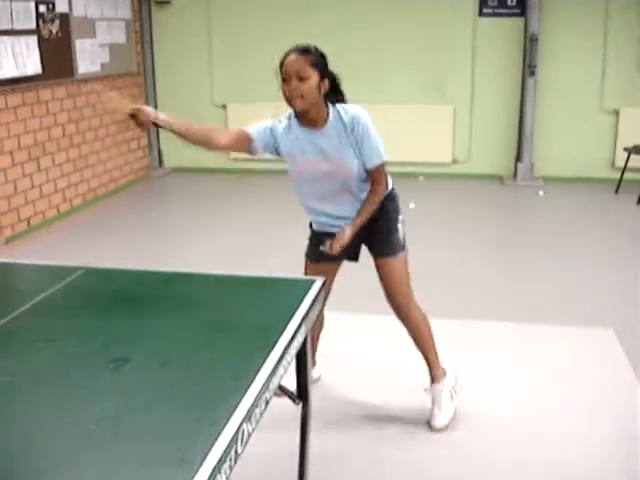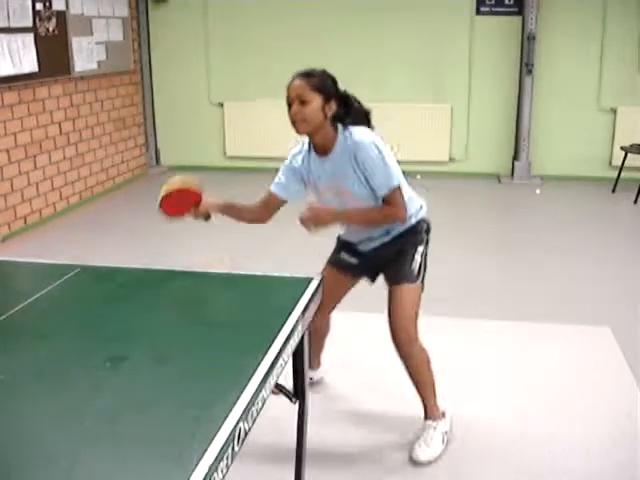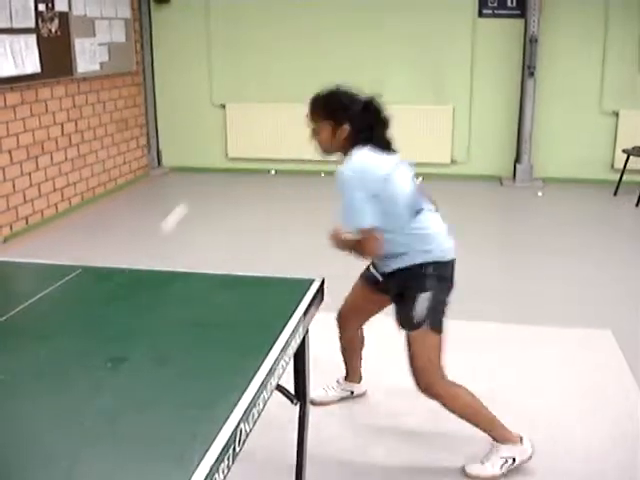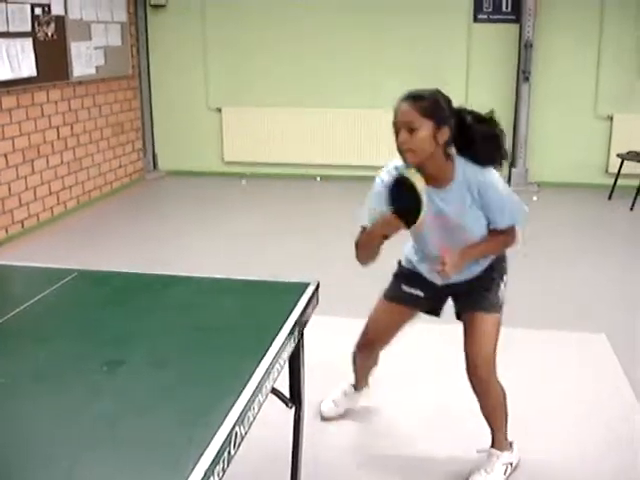
dt=0.5s
person 1, frame 1
left shoulder: (353, 119)
right shoulder: (280, 131)
left elbow: (379, 181)
right elbow: (222, 140)
left wrist: (352, 229)
right wrist: (161, 120)
left hip: (375, 213)
right hip: (325, 223)
left knee: (402, 304)
left ankle: (440, 380)
right ankle: (307, 368)
person 1, frame 2
left shoulder: (362, 144)
right shoulder: (300, 159)
left elbow: (392, 209)
right elbow: (262, 211)
left wrist: (330, 215)
right wrist: (218, 205)
left hip: (403, 234)
right hip: (358, 239)
left knee: (404, 338)
right knee: (318, 310)
left ankle: (435, 418)
right ankle: (311, 369)
person 1, frame 3
left shoulder: (352, 171)
right shoulder: (377, 155)
left elbow: (369, 247)
left wrist: (344, 243)
left hip: (422, 267)
right hip: (400, 259)
left knee: (429, 380)
right knee: (348, 317)
left ankle: (511, 443)
right ankle: (352, 382)
person 1, frame 4
left shoulder: (482, 178)
right shoulder: (393, 179)
left elbow: (508, 234)
right elbow: (363, 255)
left wrist: (463, 254)
right wrist: (381, 229)
left hip: (479, 274)
right hip: (420, 270)
left knee: (480, 369)
right knee: (369, 341)
right ankle: (357, 389)
